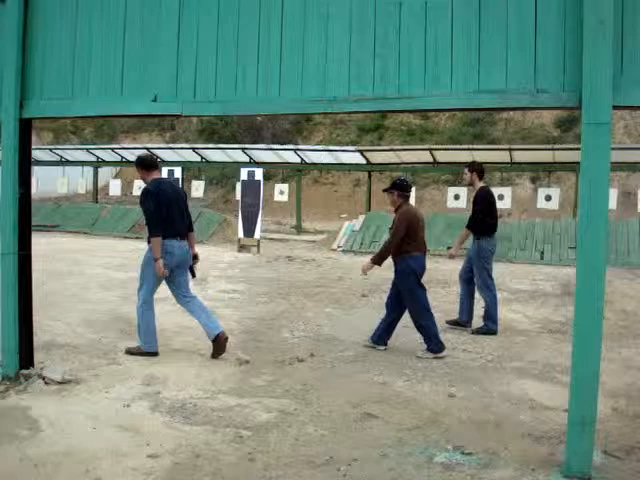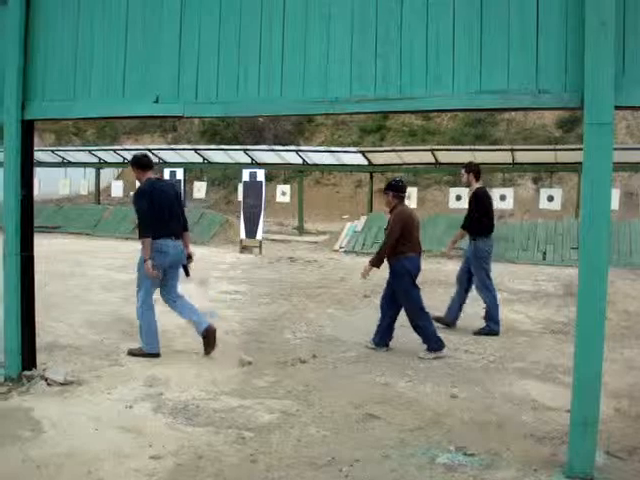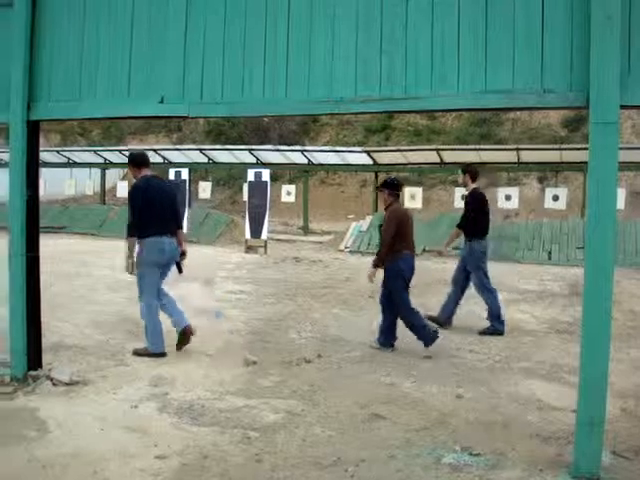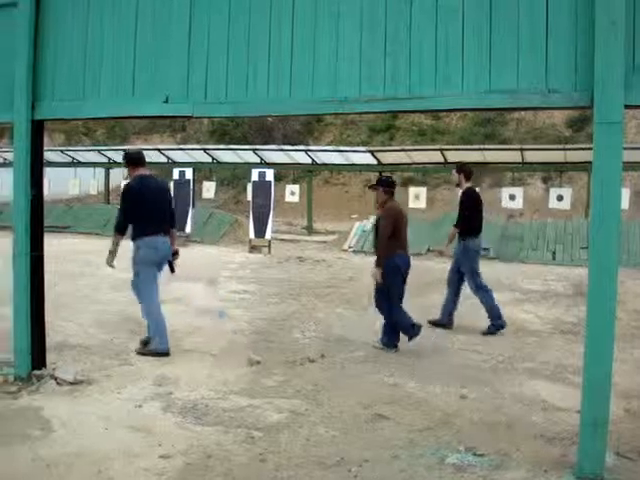
dt=0.1s
person 1, frame 1
left shoulder: (149, 191)
right shoulder: (176, 188)
left elbow: (154, 227)
right elbow: (188, 221)
left wrist: (157, 258)
right wrist: (192, 249)
left hip: (164, 248)
right hip: (182, 247)
left knee: (145, 296)
right knee: (185, 296)
left ankle: (148, 346)
right ankle: (216, 332)
person 1, frame 2
left shoulder: (142, 191)
right shoulder: (172, 188)
left elbow: (145, 228)
right elbow: (183, 221)
left wrist: (146, 259)
right wrist: (187, 248)
left hip: (157, 247)
right hip: (176, 247)
left knee: (144, 298)
right knee: (171, 295)
left ankle: (149, 347)
right ankle: (204, 327)
person 1, frame 3
left shoulder: (138, 189)
right shoulder: (167, 186)
left elbow: (134, 225)
right elbow: (177, 219)
right wrist: (181, 246)
left hip: (151, 246)
right hip: (170, 245)
left knee: (147, 297)
right knee: (157, 291)
left ankle: (154, 347)
right ankle: (183, 326)
person 1, frame 4
left shoulder: (132, 187)
right shoulder: (162, 185)
left elbow: (123, 221)
right elbow: (171, 218)
left wrist: (112, 251)
right wrist: (173, 245)
left hip: (146, 244)
right hip: (163, 244)
left knee: (148, 296)
right knee: (139, 286)
left ankle: (161, 345)
right ankle: (154, 333)
person 2, frame 1
left shoulder: (404, 214)
right shoulder: (412, 212)
left elbow: (392, 242)
left wrist: (373, 262)
left hip: (407, 264)
right hip: (413, 261)
left knee: (418, 307)
right knee: (394, 303)
left ankle: (436, 347)
right ankle: (379, 339)
person 2, frame 2
left shoulder: (399, 214)
right shoulder: (407, 212)
left elbow: (388, 243)
left wrist: (372, 264)
left hip: (402, 264)
right hip: (408, 262)
left knee: (414, 308)
right knee: (389, 304)
left ankle: (435, 346)
right ankle: (380, 340)
person 2, frame 3
left shoulder: (393, 213)
right shoulder: (402, 211)
left elbow: (386, 242)
left wrist: (375, 266)
left hip: (396, 263)
right hip: (405, 260)
left knee: (401, 305)
right knee: (390, 303)
left ankle: (429, 336)
right ankle: (385, 341)
person 2, frame 4
left shoulder: (388, 210)
right shoulder: (396, 209)
left elbow: (384, 240)
left wrist: (378, 266)
left hip: (392, 261)
right hip: (400, 259)
left knee: (384, 302)
right knee: (389, 301)
left ankle: (412, 330)
right ankle: (389, 341)
person 3, frame 1
left shoulder: (482, 195)
right shoulder: (484, 193)
left elbow: (472, 224)
left wrist: (456, 247)
left hip: (483, 243)
right hip: (480, 242)
left knee: (485, 284)
right knee: (466, 277)
left ankle: (490, 325)
right ankle: (464, 318)
person 3, frame 2
left shoulder: (478, 195)
right shoulder: (481, 193)
left elbow: (467, 224)
left wrist: (450, 246)
left hip: (480, 244)
right hip: (476, 243)
left knee: (484, 285)
right knee: (463, 279)
left ankle: (492, 325)
right ankle: (451, 317)
person 3, frame 3
left shoulder: (473, 197)
right shoulder: (477, 195)
left elbow: (463, 224)
left wrist: (446, 245)
left hip: (475, 246)
right hip: (472, 244)
left knee: (483, 285)
right knee: (459, 282)
left ankle: (497, 325)
right ankle: (444, 317)
person 3, frame 4
left shoulder: (467, 195)
right shoulder: (472, 194)
left elbow: (460, 223)
left wrist: (447, 245)
left hip: (467, 244)
right hip: (467, 243)
left knee: (476, 284)
right knee: (454, 281)
left ankle: (497, 321)
right ankle: (445, 319)
